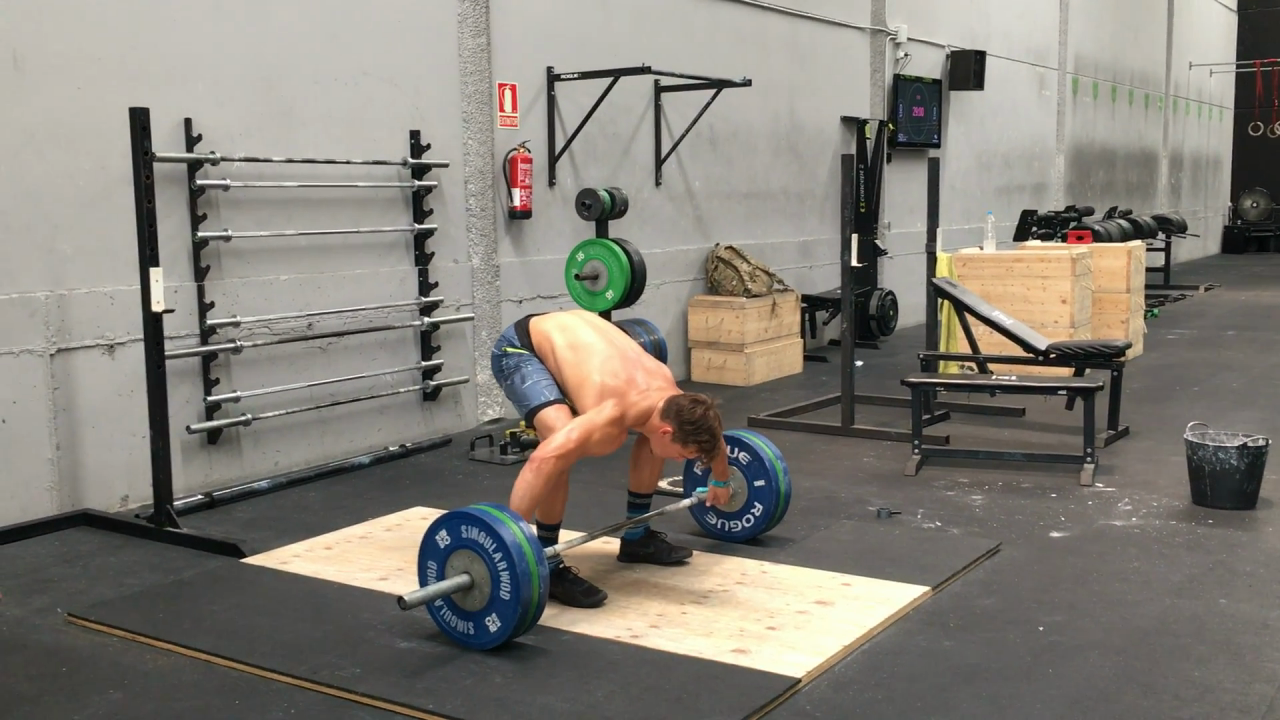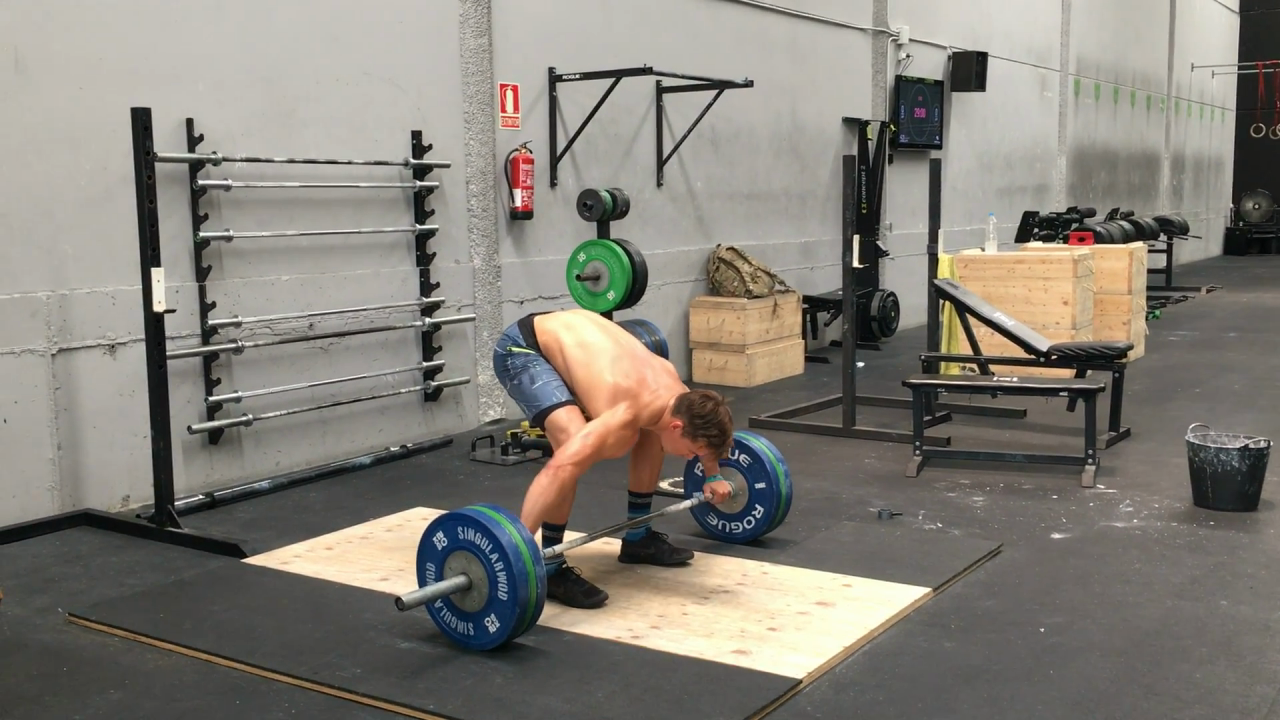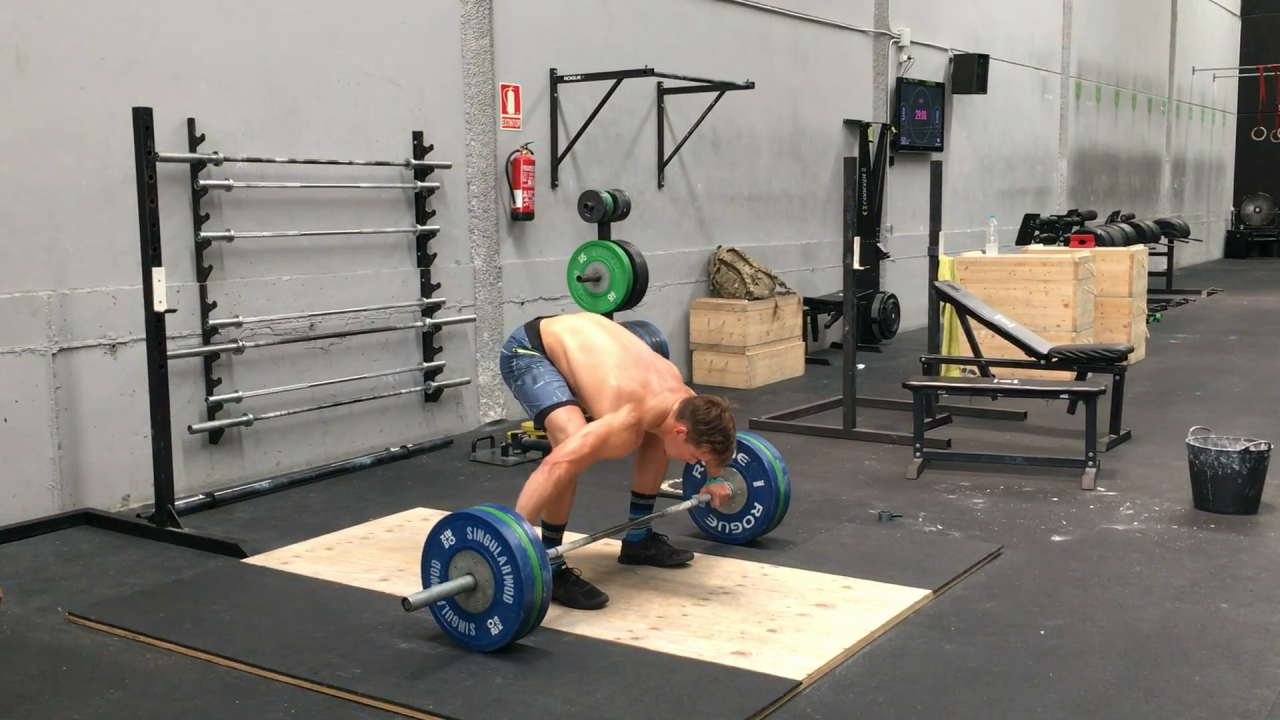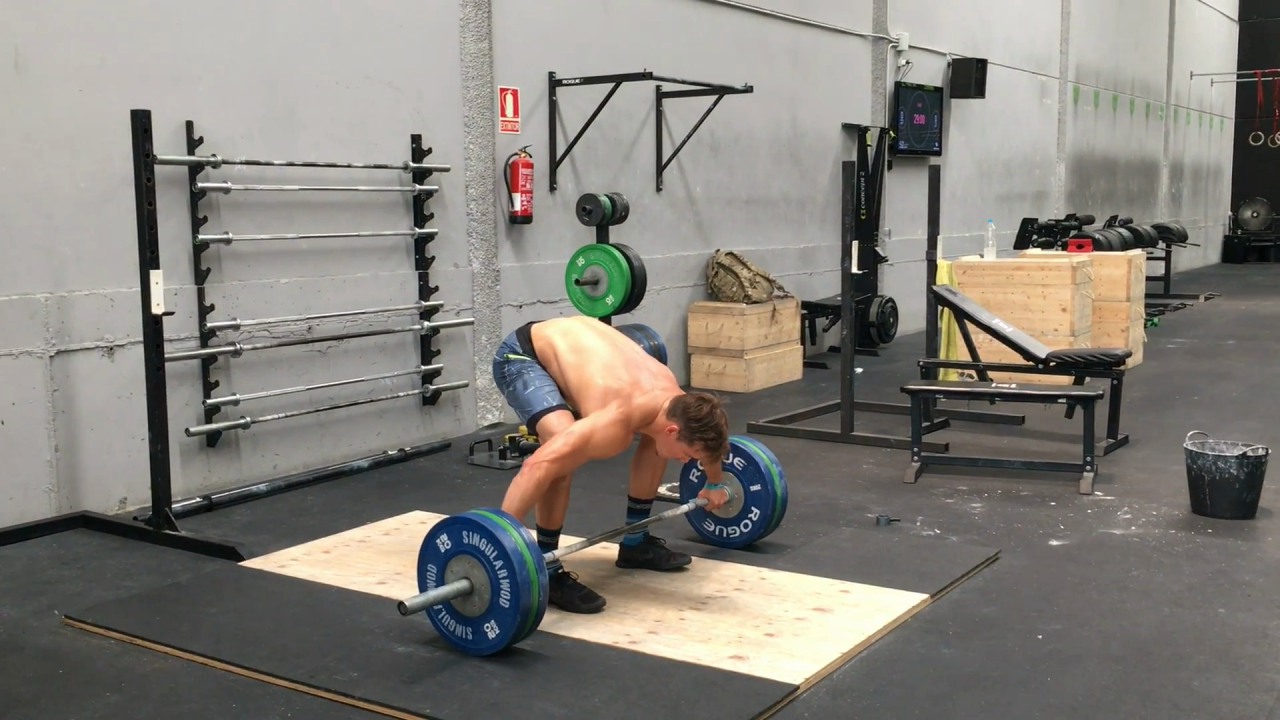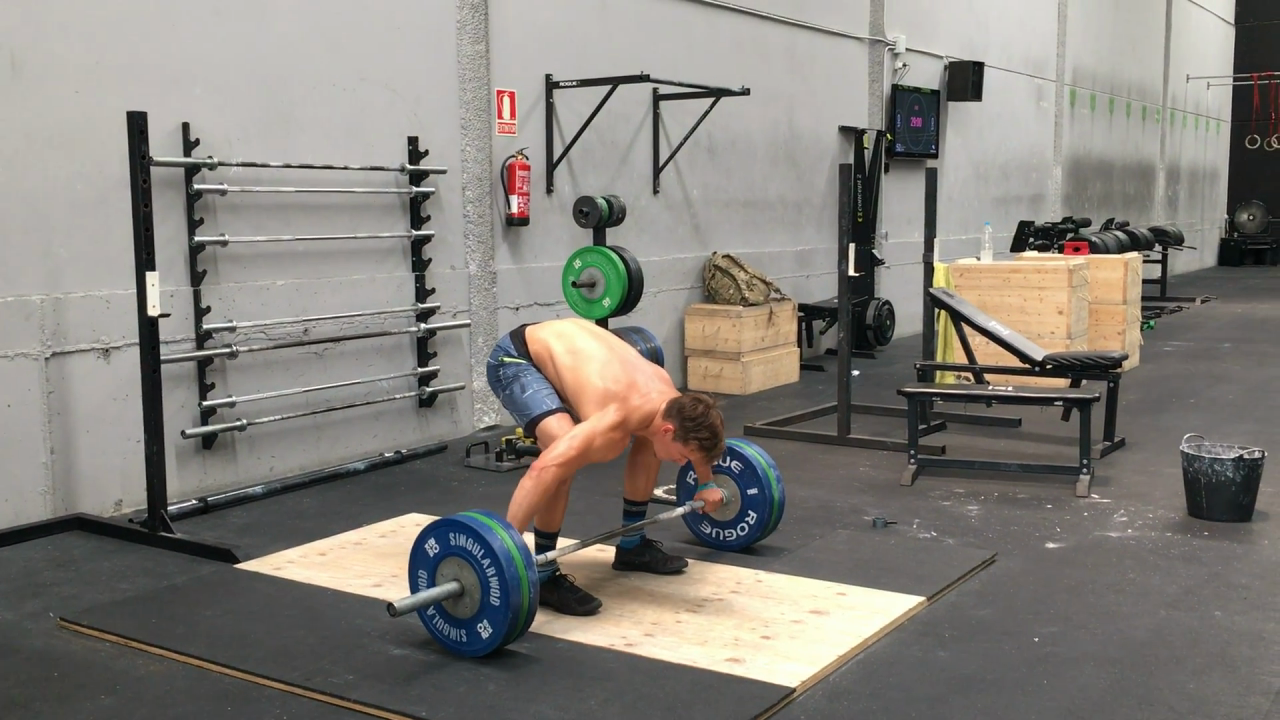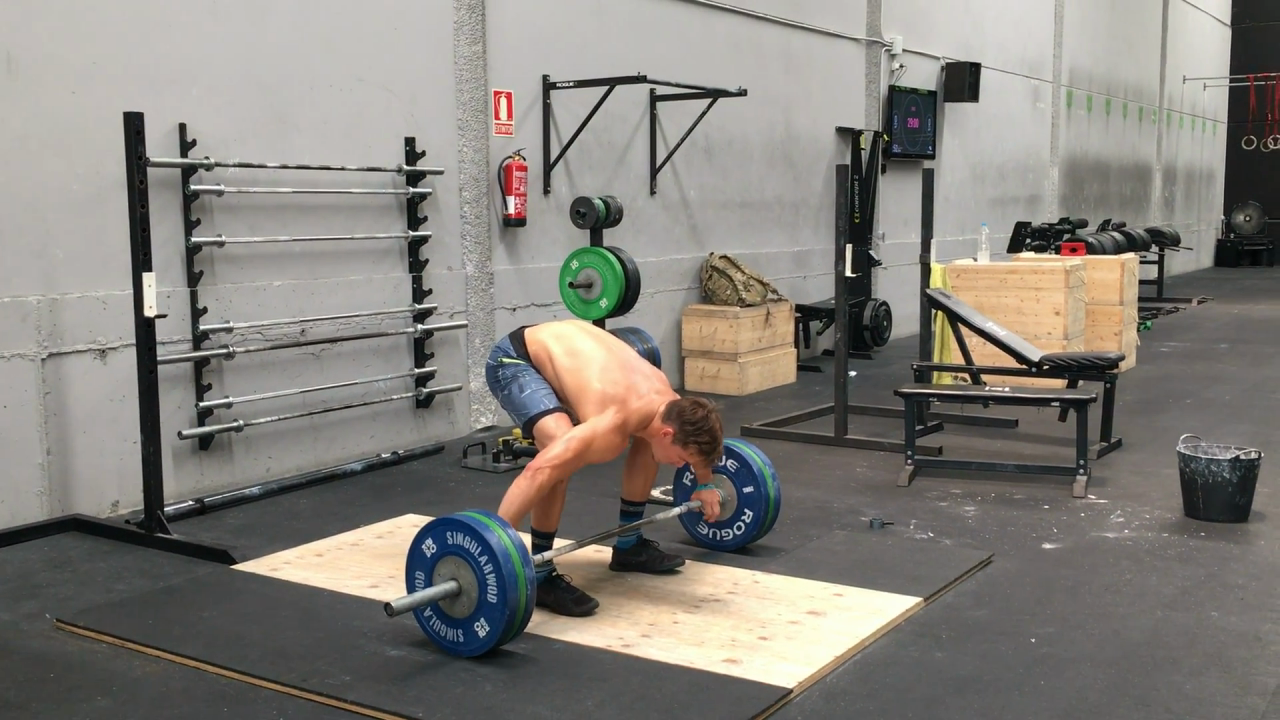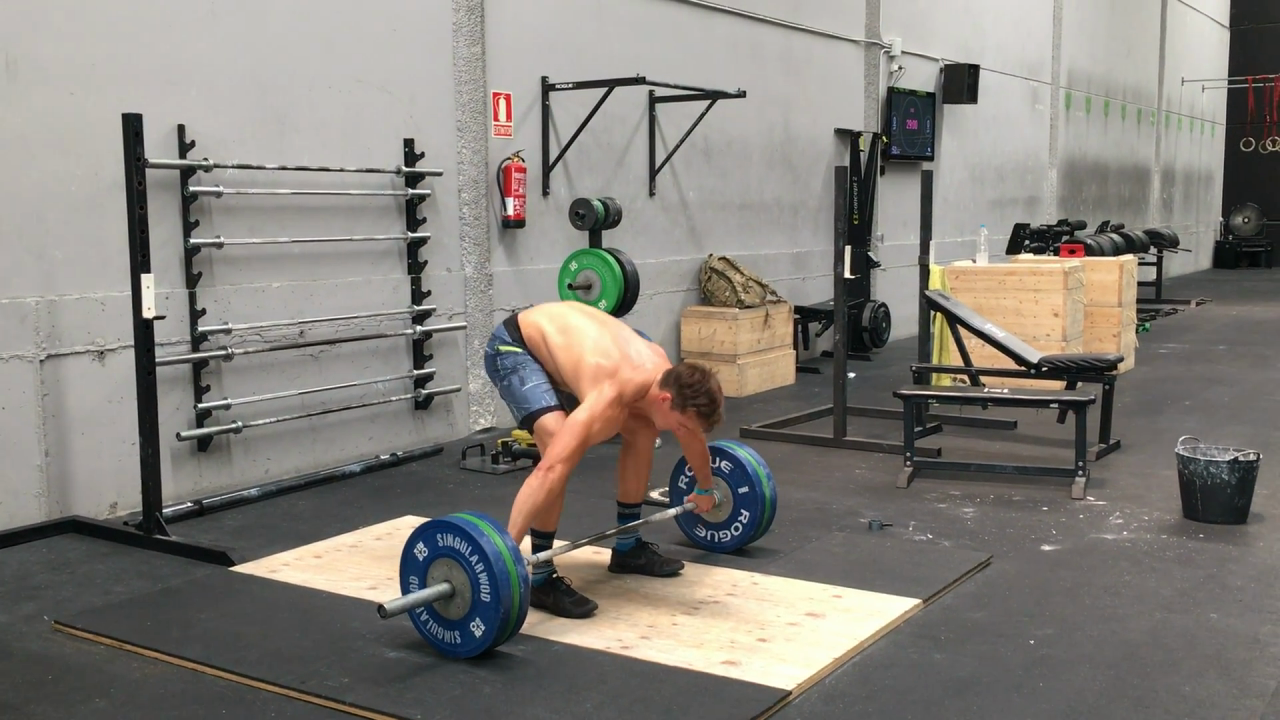
dt=0.3s
person 1, frame 1
left shoulder: (673, 401)
right shoulder: (612, 421)
left elbow: (712, 436)
right elbow: (541, 462)
left wrist: (721, 482)
right hip: (519, 350)
left knee: (651, 436)
right knee: (560, 443)
left ankle: (637, 538)
right ankle: (548, 569)
person 1, frame 2
left shoulder: (679, 398)
right shoulder: (624, 422)
left elbow: (709, 429)
right elbow: (560, 469)
left wrist: (714, 476)
right hip: (521, 348)
right knee: (571, 444)
left ankle: (637, 538)
right ankle: (551, 569)
person 1, frame 3
left shoulder: (683, 400)
right shoulder: (626, 425)
left elbow: (709, 430)
right elbow: (554, 466)
left wrist: (714, 478)
right hip: (528, 351)
right knee: (572, 439)
left ankle: (638, 540)
right ankle: (550, 569)
person 1, frame 4
left shoulder: (677, 403)
right shoulder: (616, 424)
left elbow: (706, 434)
right elbow: (537, 466)
left wrist: (714, 485)
right hip: (521, 356)
left knee: (655, 441)
right knee: (562, 458)
left ankle: (635, 543)
right ankle: (547, 573)
person 1, frame 5
left shoulder: (670, 403)
right shoulder: (615, 426)
left elbow: (697, 435)
right elbow: (542, 471)
left wrist: (705, 484)
right hip: (514, 359)
left knee: (648, 439)
right knee: (563, 446)
left ankle: (632, 546)
right ankle: (544, 576)
person 1, frame 6
left shoulder: (670, 405)
right shoulder: (613, 428)
left elbow: (696, 434)
right elbow: (538, 472)
left wrist: (704, 486)
right hip: (514, 360)
left knee: (646, 441)
right knee: (560, 447)
left ankle: (628, 546)
right ankle: (541, 577)
person 1, frame 7
left shoulder: (665, 377)
right shoulder: (611, 398)
left elbow: (695, 434)
right elbow: (551, 470)
left wrist: (704, 490)
right hip: (513, 346)
left knee: (640, 432)
right knee: (557, 442)
left ankle: (627, 548)
right ankle: (541, 579)
